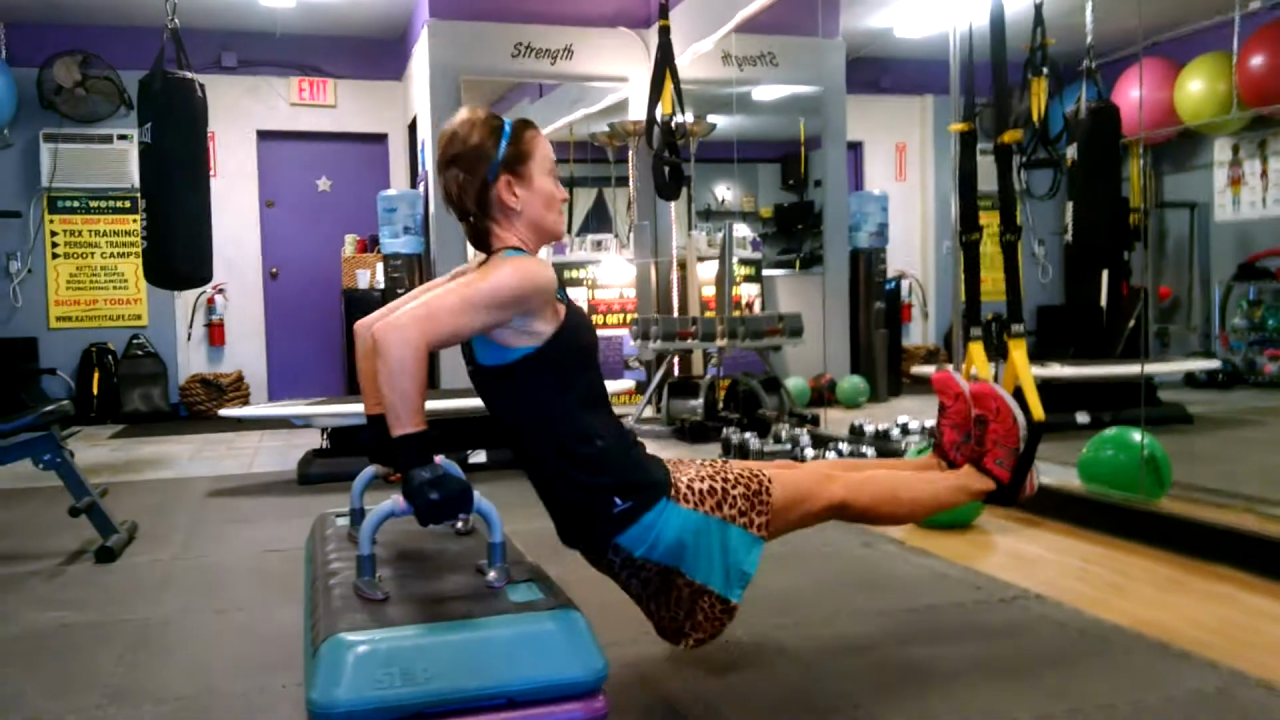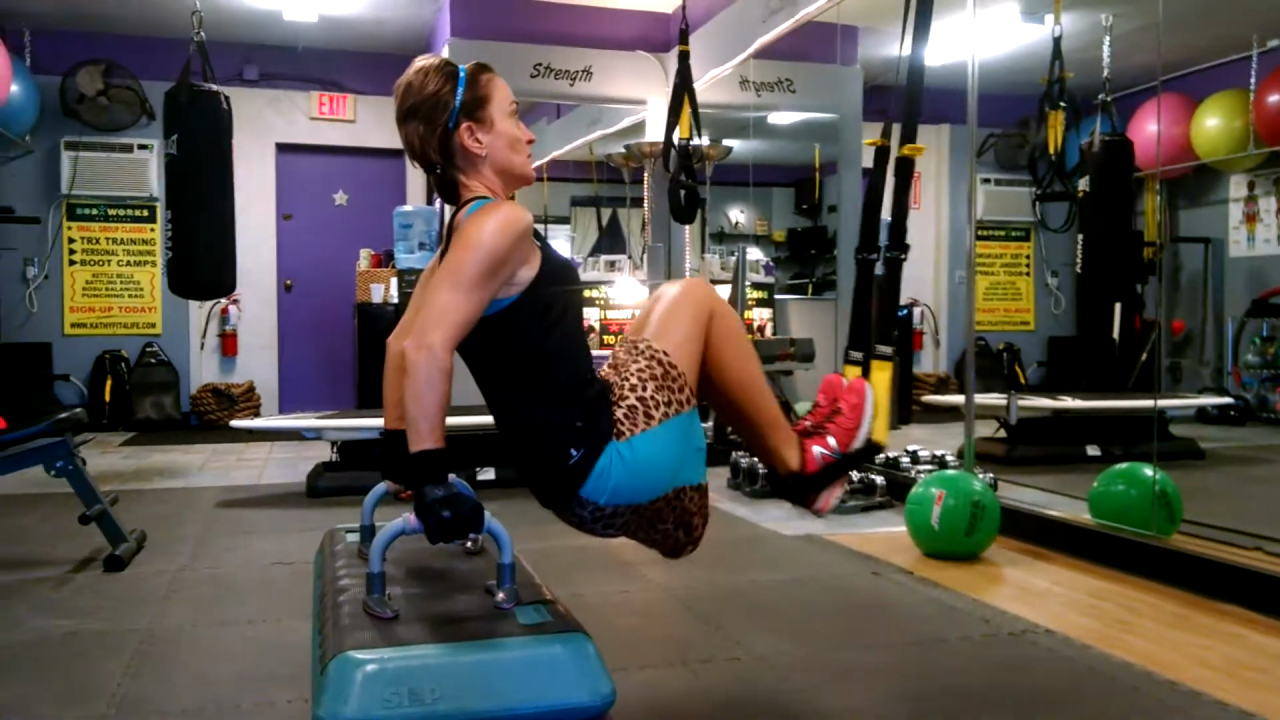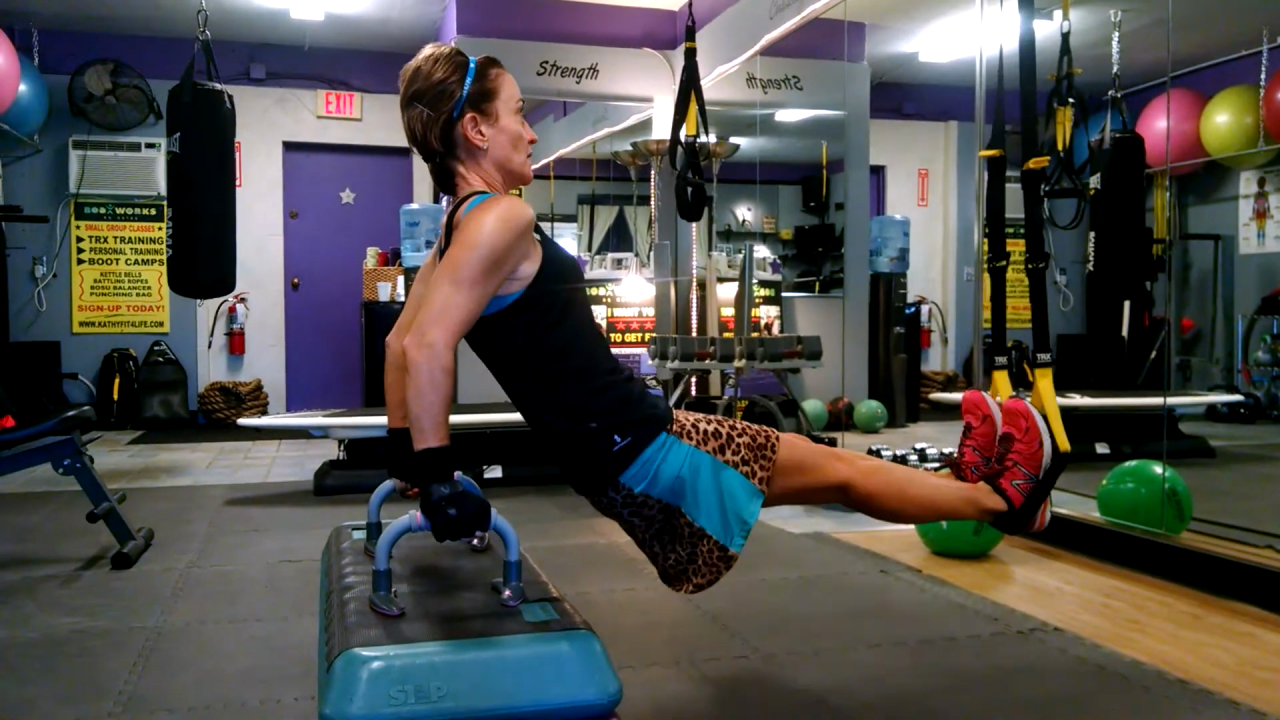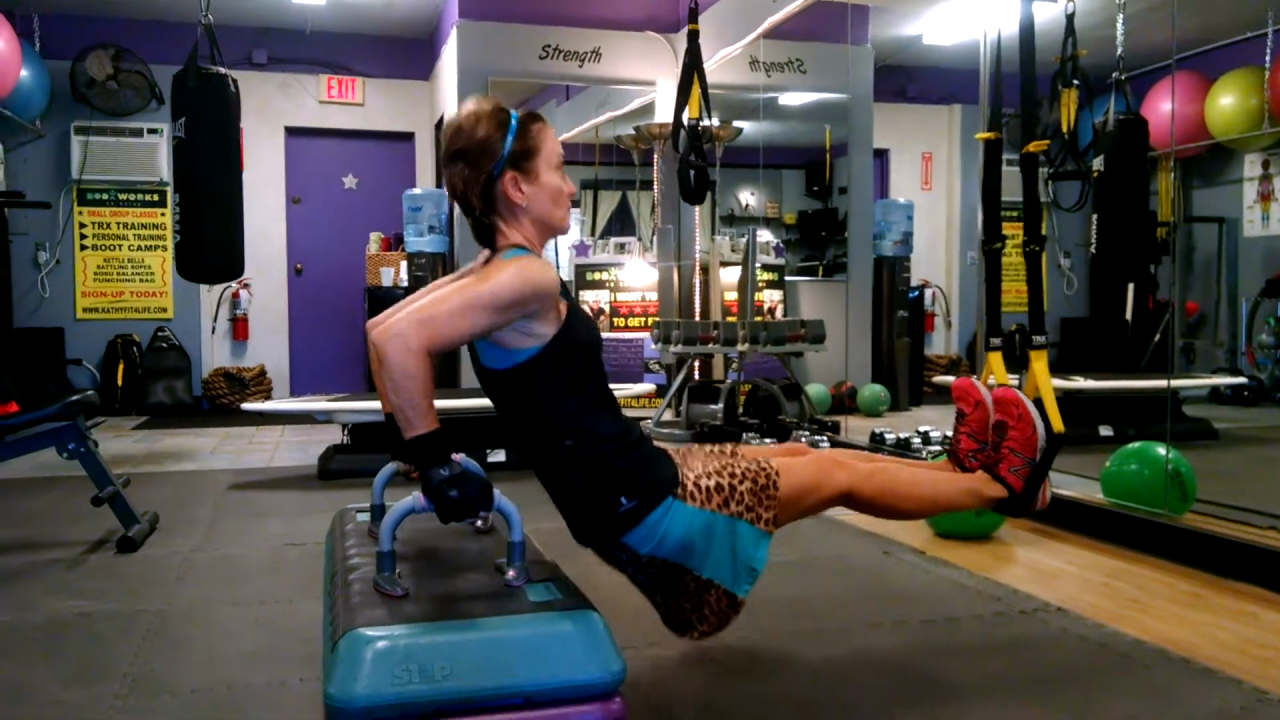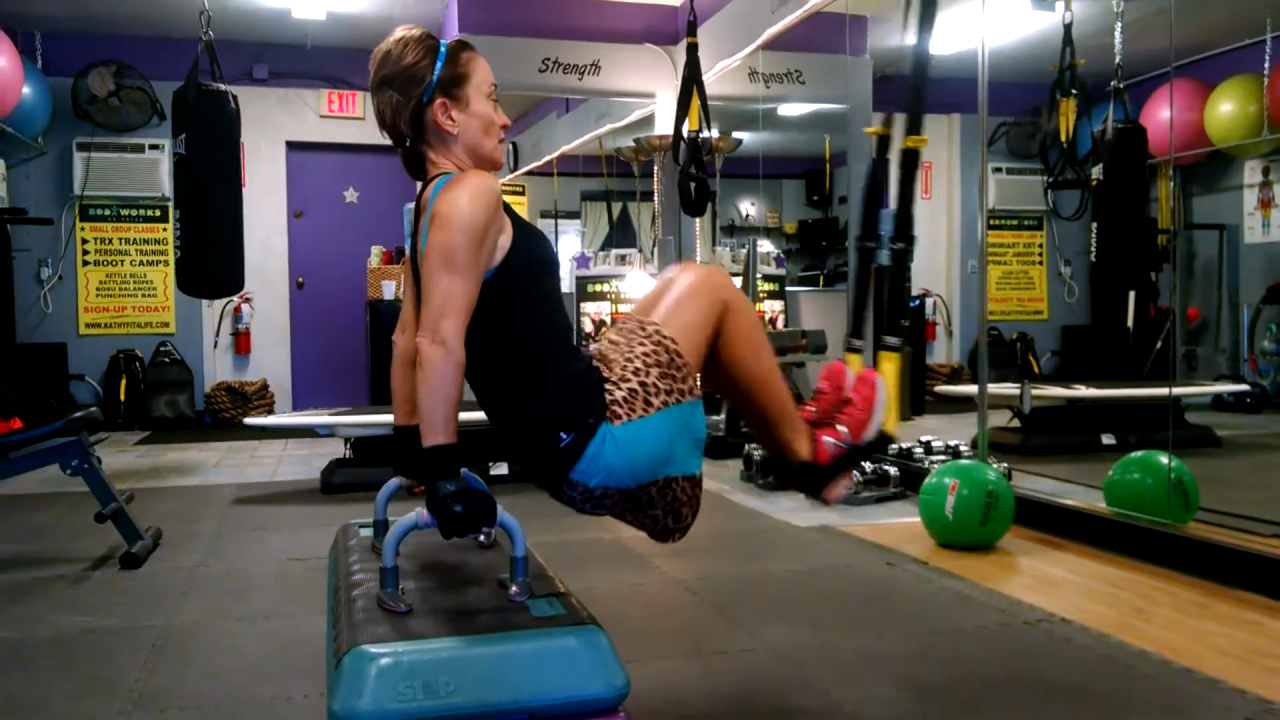
dt=1s
person 1, frame 1
left shoulder: (483, 275)
right shoulder: (522, 278)
left elbow: (369, 331)
right elbow: (398, 342)
left wrist: (391, 445)
right wrist: (415, 462)
left hip: (621, 498)
right hip: (632, 515)
left knee: (793, 467)
right knee: (828, 487)
left ankle: (945, 466)
right ankle: (981, 480)
person 1, frame 2
left shoulder: (465, 231)
right shoulder: (500, 223)
left elbow: (400, 346)
right elbow: (425, 350)
left wrist: (403, 463)
right wrist: (434, 483)
left hip: (574, 471)
right hip: (604, 473)
left knee: (681, 304)
right knee: (693, 296)
left ankle: (785, 444)
right ankle: (795, 461)
person 1, frame 3
left shoulder: (464, 230)
right shoulder: (500, 218)
left elbow: (399, 344)
right elbow: (425, 348)
left wrist: (408, 461)
right wrist: (439, 479)
left hip: (614, 454)
right hip: (637, 452)
left knee: (814, 457)
right knee: (835, 469)
left ankle: (973, 484)
right ankle: (1002, 500)
person 1, frame 4
left shoulder: (491, 273)
right shoulder: (526, 278)
left elbow: (383, 326)
right elbow: (394, 339)
left wrist: (416, 447)
right wrist: (433, 459)
left hip: (630, 484)
right hip: (641, 510)
left knee: (796, 452)
right knee: (835, 473)
left ankle: (961, 471)
right ankle: (998, 487)
person 1, frame 5
left shoulder: (439, 205)
right shoulder: (469, 195)
left elbow: (408, 343)
right elbow: (440, 344)
left wrist: (413, 456)
right wrist: (443, 472)
left hip: (566, 445)
right hip: (592, 450)
left knee: (681, 288)
right knee: (708, 285)
left ankle: (791, 428)
right ankle: (807, 450)
